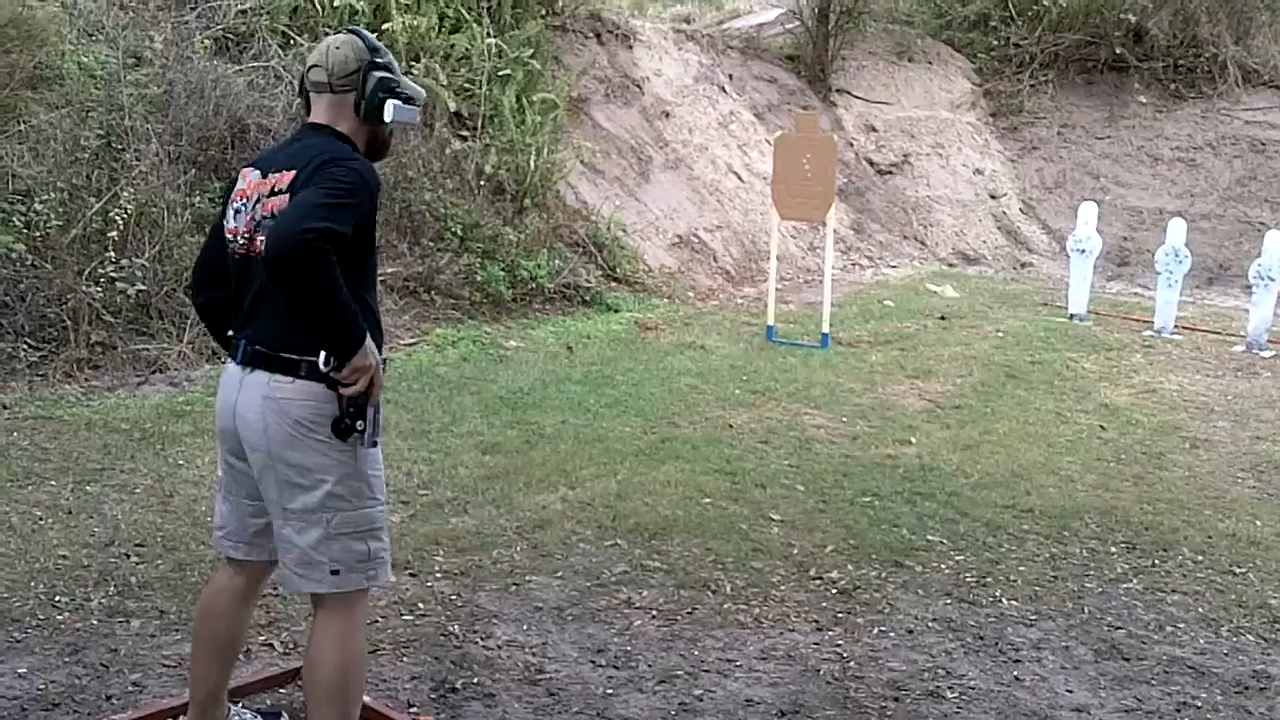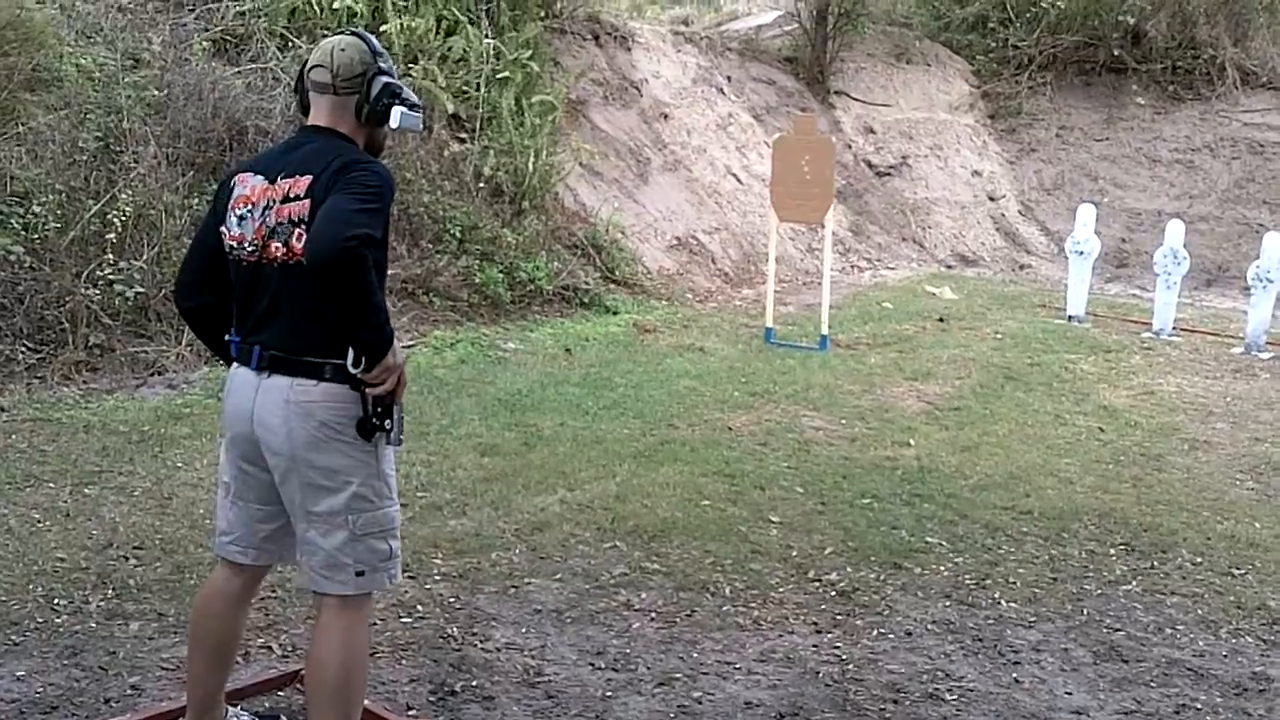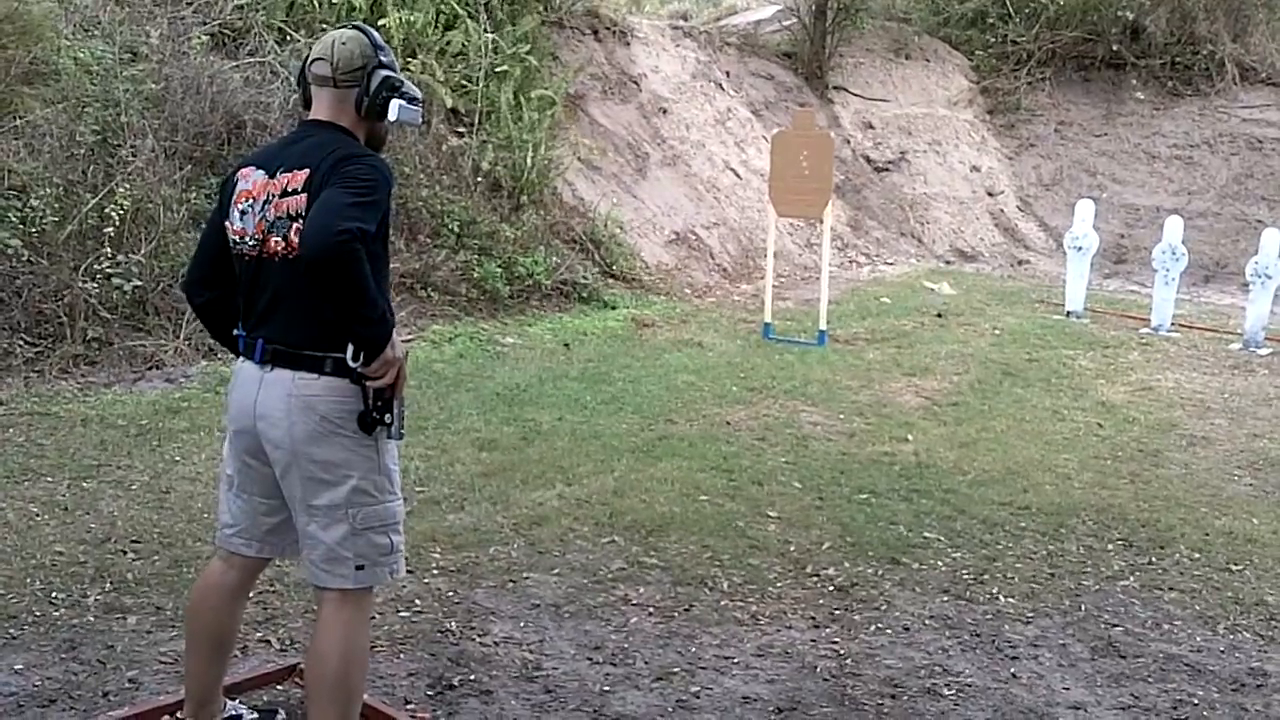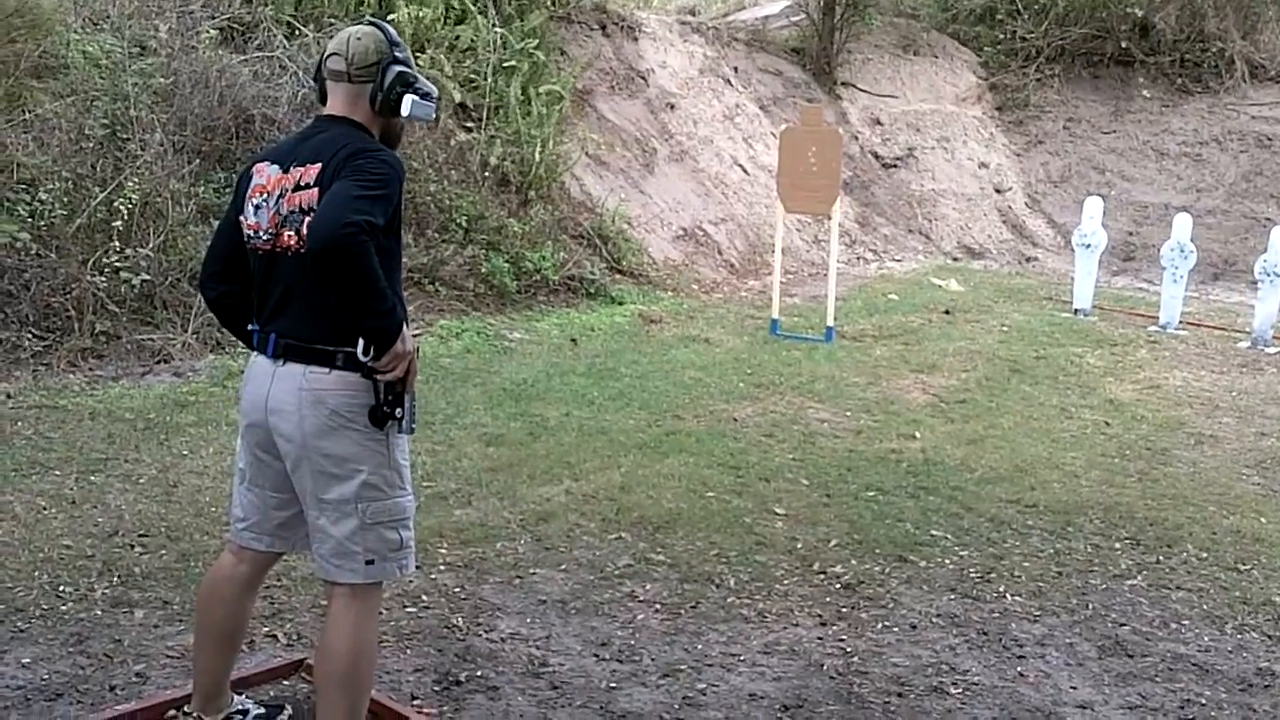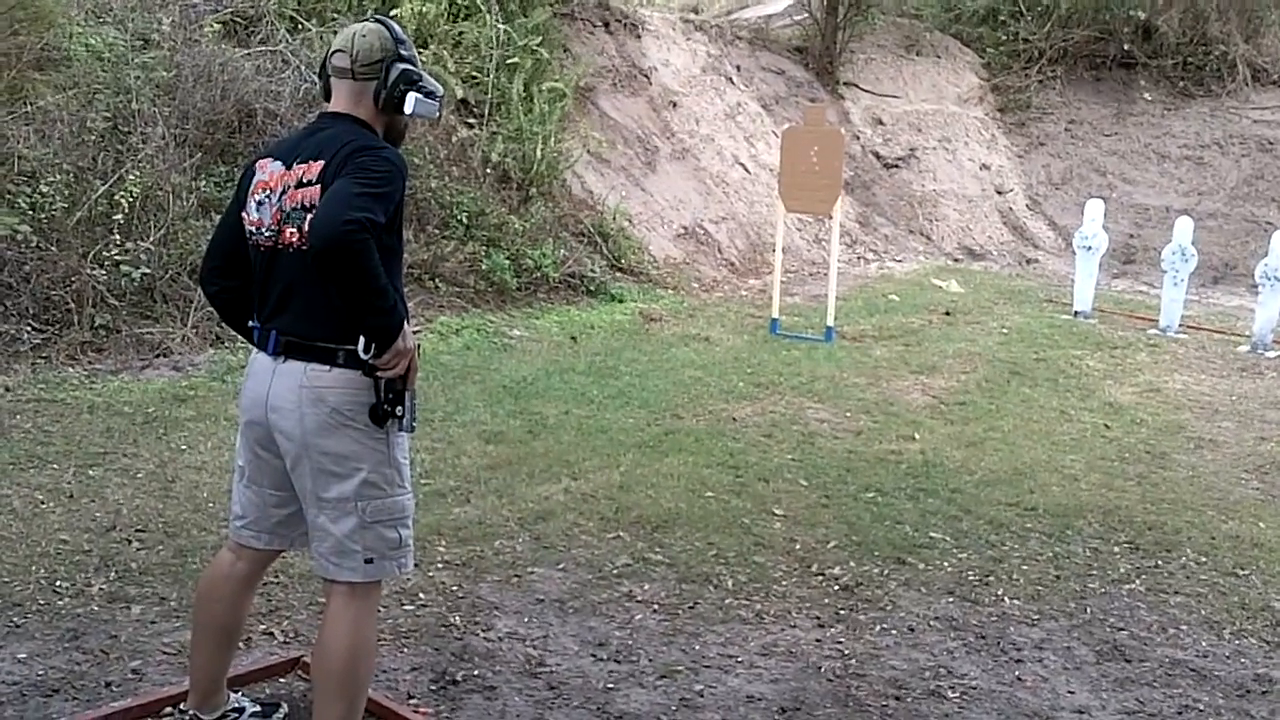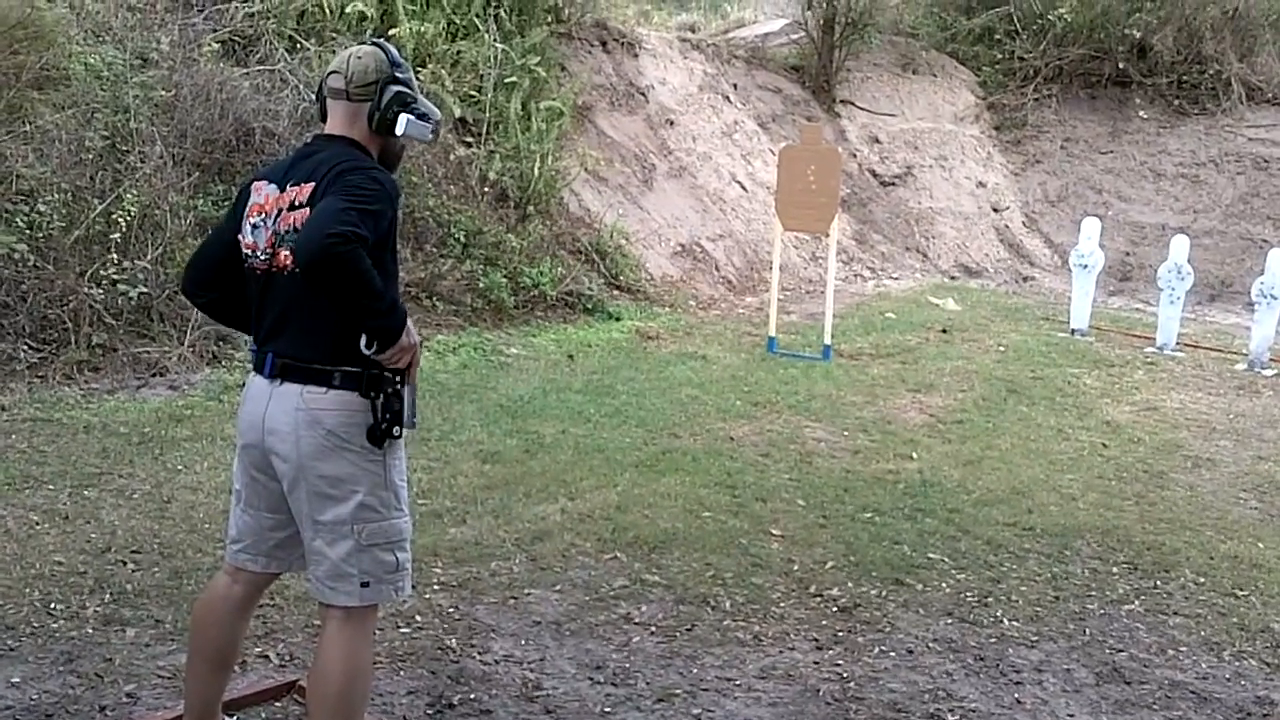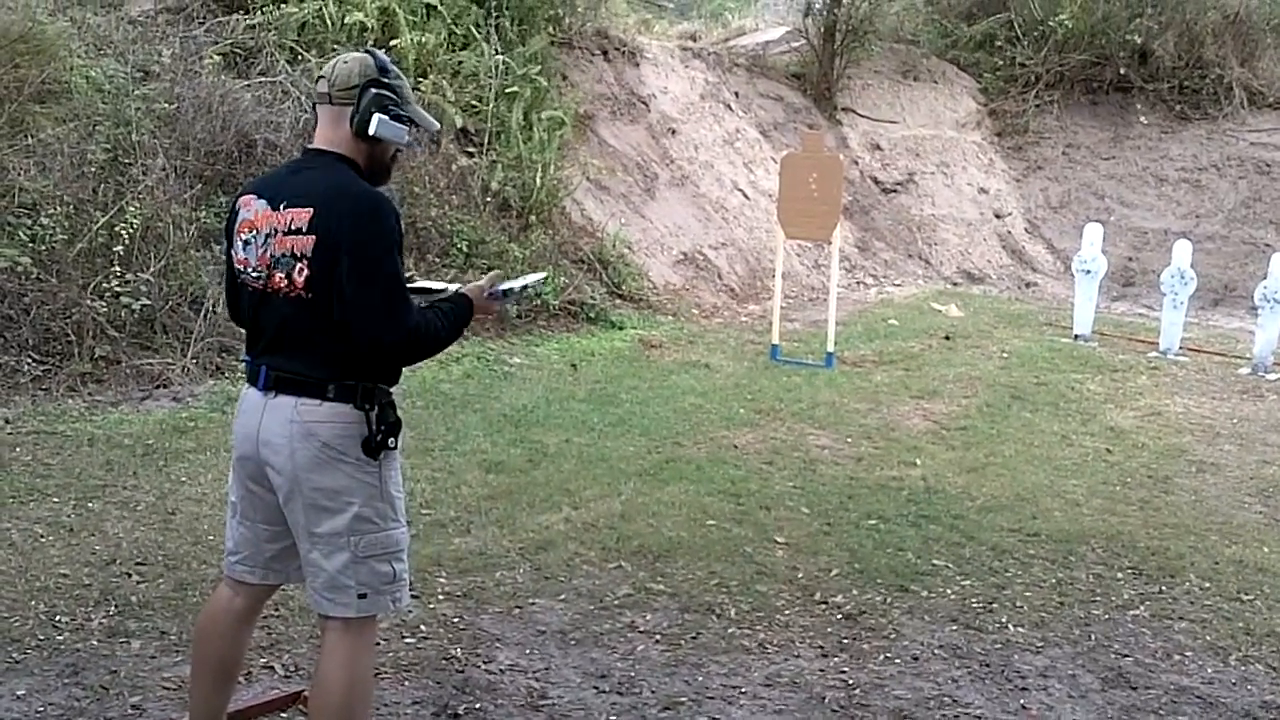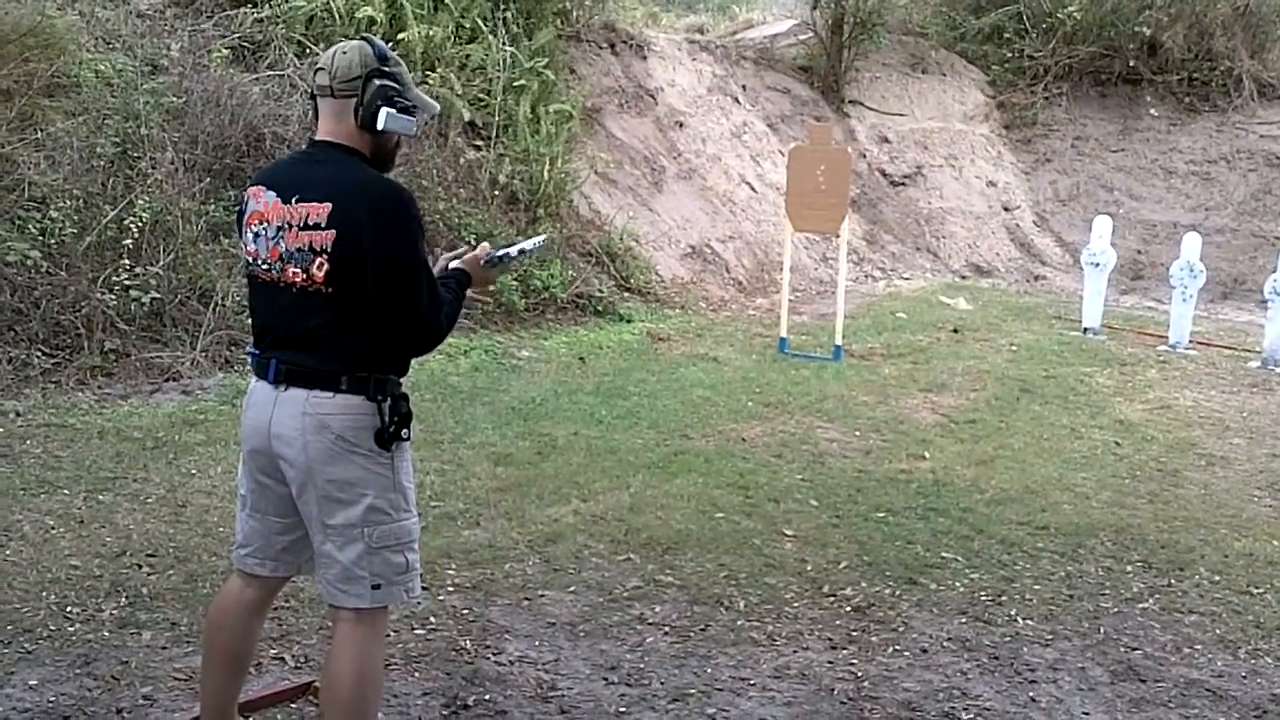
dt=0.4s
person 1, frame 1
left shoulder: (258, 169)
right shoulder: (347, 170)
left elbow: (208, 285)
right elbow: (295, 244)
right wrist: (354, 341)
left hip: (241, 388)
right hip: (312, 403)
left knee: (241, 564)
right knee: (341, 593)
person 1, frame 2
left shoulder: (244, 178)
right shoulder: (361, 174)
left elbow: (194, 292)
right elbow: (339, 251)
left wrist: (247, 355)
right wrist: (379, 344)
left hip: (246, 393)
right hip: (324, 406)
left knee: (237, 565)
right knee: (345, 594)
person 1, frame 3
left shoulder: (249, 171)
right shoulder: (360, 166)
left elbow: (204, 285)
right elbow: (330, 245)
right wrist: (379, 337)
left hip: (252, 386)
right hip: (327, 399)
left knee: (236, 557)
right knee: (346, 588)
person 1, frame 4
left shoulder: (265, 165)
right shoulder: (372, 162)
left elbow: (218, 280)
right elbow: (338, 238)
right wrist: (390, 329)
left hip: (264, 380)
right hip: (338, 394)
left knee: (247, 550)
right knee: (355, 584)
person 1, frame 5
left shoulder: (269, 160)
right shoulder: (375, 158)
left elbow: (219, 273)
right elbow: (340, 237)
right wrist: (390, 327)
left hip: (265, 377)
right hip: (339, 392)
left knee: (245, 548)
right knee: (354, 582)
person 1, frame 6
left shoulder: (265, 182)
right shoulder: (365, 178)
left elbow: (203, 282)
right elbow: (326, 248)
right wrist: (390, 324)
left hip: (263, 398)
right hip: (336, 414)
left knee: (242, 571)
right knee: (350, 605)
person 1, frame 7
left shoulder: (254, 196)
right shoulder: (361, 206)
right elbow: (389, 337)
right wrist: (462, 306)
left hip: (258, 410)
right hip: (334, 427)
left knee: (242, 584)
right knee: (349, 614)
person 1, frame 8
left shoulder: (261, 189)
right shoulder: (381, 200)
right elbow: (415, 331)
left wrist: (425, 273)
right wrist: (459, 280)
left hip: (267, 403)
right hip: (345, 420)
left knee: (253, 576)
right knee: (361, 607)
